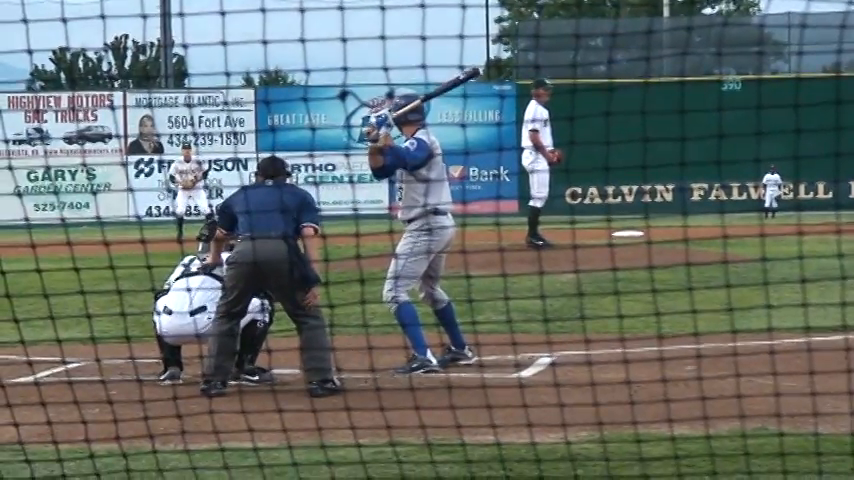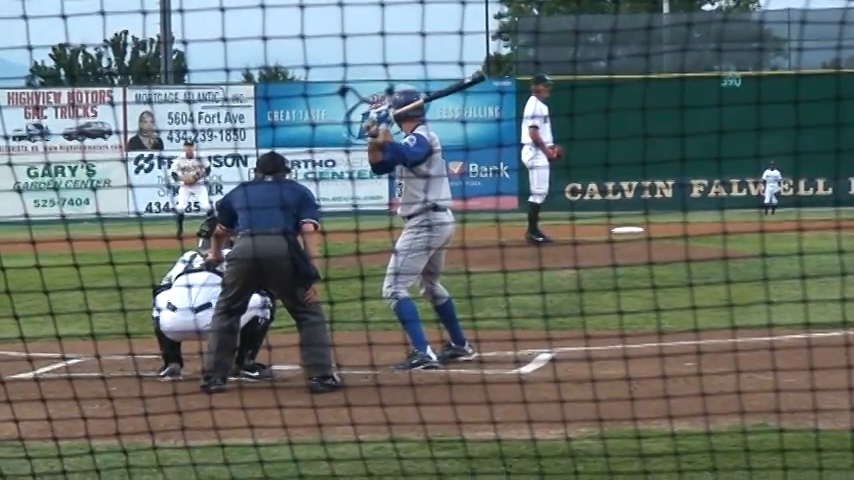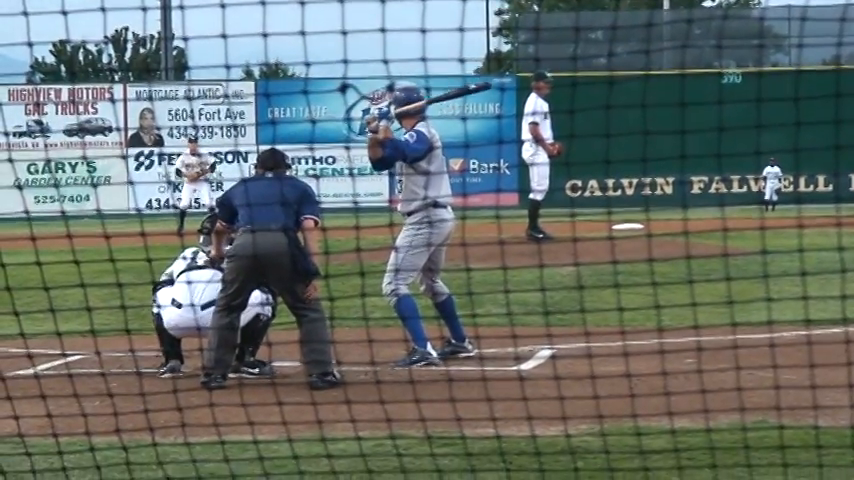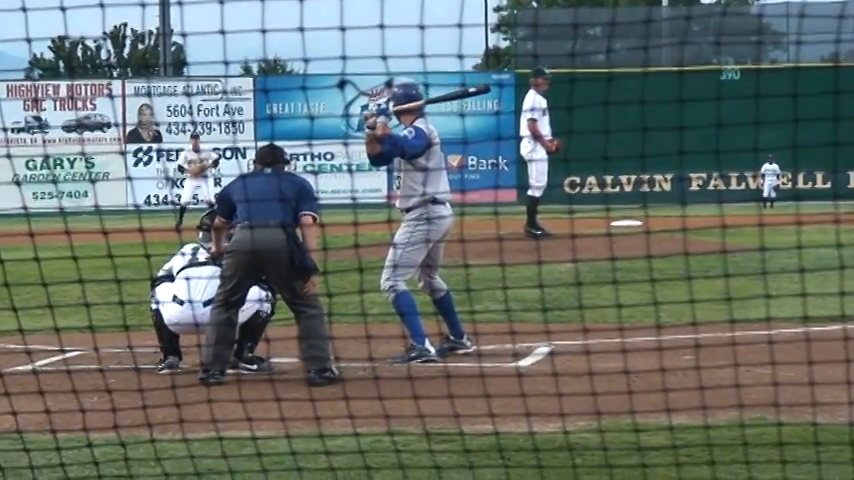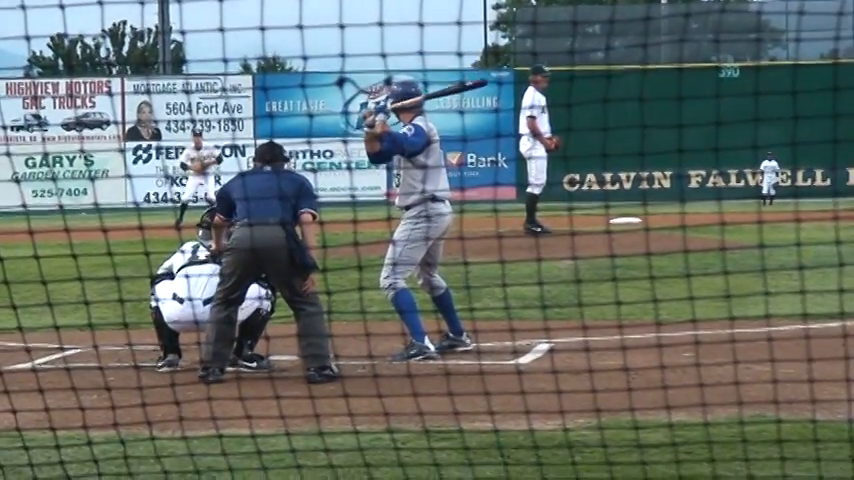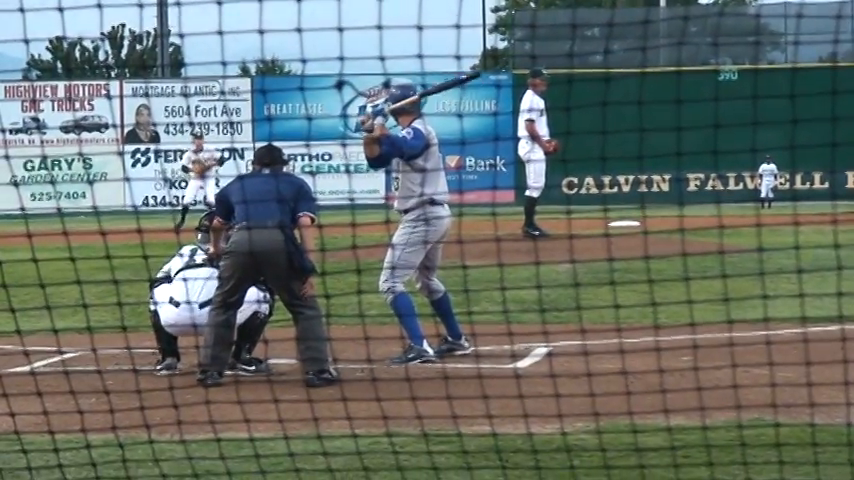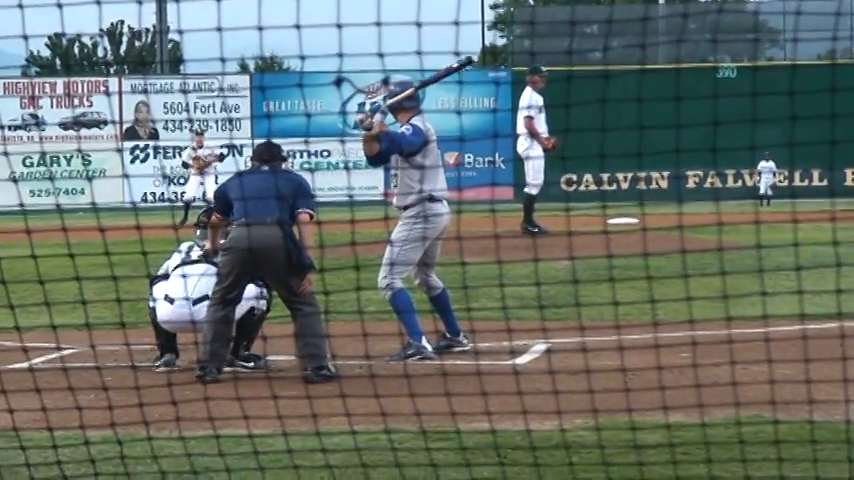
dt=0.1s
person 1, frame 1
left shoulder: (422, 141)
right shoulder: (413, 144)
left elbow: (402, 160)
right elbow: (380, 170)
left wrist: (383, 134)
right wrist: (374, 143)
left hip: (425, 227)
right hip: (438, 225)
left knee: (394, 292)
right knee: (430, 288)
left ankle: (423, 357)
right ankle: (460, 349)
person 1, frame 2
left shoulder: (422, 138)
right shoulder: (413, 140)
left elbow: (401, 156)
right elbow: (379, 166)
left wrist: (384, 131)
right wrist: (374, 139)
left hip: (424, 223)
right hip: (438, 221)
left knee: (394, 288)
right knee: (430, 284)
left ankle: (423, 353)
right ankle: (460, 345)
person 1, frame 3
left shoulder: (422, 134)
right shoulder: (413, 137)
left elbow: (401, 152)
right elbow: (379, 162)
left wrist: (384, 127)
right wrist: (374, 135)
left hip: (425, 220)
right hip: (437, 218)
left knee: (394, 285)
right knee: (431, 281)
left ankle: (423, 350)
right ankle: (460, 342)
person 1, frame 4
left shoulder: (420, 130)
right shoulder: (410, 134)
left elbow: (399, 148)
right elbow: (377, 157)
left wrist: (382, 124)
right wrist: (372, 131)
left hip: (423, 217)
right hip: (436, 214)
left knee: (392, 281)
right knee: (429, 278)
left ankle: (421, 346)
right ankle: (458, 338)
person 1, frame 5
left shoulder: (420, 128)
right shoulder: (410, 131)
left elbow: (399, 145)
right elbow: (377, 155)
left wrist: (381, 122)
right wrist: (370, 129)
left hip: (423, 214)
right hip: (435, 212)
left knee: (391, 279)
right knee: (429, 275)
left ankle: (420, 344)
right ankle: (458, 336)
person 1, frame 6
left shoulder: (419, 131)
right shoulder: (409, 134)
left elbow: (398, 147)
right elbow: (376, 160)
left wrist: (379, 125)
right wrist: (369, 133)
left hip: (421, 217)
right hip: (434, 215)
left knee: (390, 282)
right knee: (427, 279)
left ankle: (419, 347)
right ankle: (456, 339)
person 1, frame 7
left shoulder: (417, 128)
right shoulder: (408, 131)
left elbow: (397, 144)
right elbow: (375, 157)
left wrist: (378, 123)
right wrist: (368, 131)
left hip: (420, 214)
right hip: (433, 212)
left knee: (389, 279)
right knee: (426, 275)
left ankle: (418, 344)
right ankle: (455, 336)
person 2, frame 1
left shoulder: (239, 196)
right shoulder: (300, 195)
left elbow: (220, 235)
right elbow: (309, 235)
left wrist: (214, 258)
right wrist: (312, 280)
left hip: (244, 254)
right hip: (283, 254)
left knee: (226, 316)
right knee: (309, 316)
left ankle: (214, 380)
right ankle: (321, 380)
person 2, frame 2
left shoulder: (238, 192)
right shoulder: (299, 191)
left elbow: (219, 232)
right elbow: (308, 231)
left wrist: (215, 254)
right wrist: (312, 275)
left hip: (244, 249)
right hip: (282, 249)
left knee: (226, 312)
right knee: (309, 312)
left ankle: (214, 376)
right ankle: (321, 376)
person 2, frame 3
left shoulder: (238, 189)
right shoulder: (300, 187)
left elbow: (220, 228)
right elbow: (309, 227)
left wrist: (217, 251)
right wrist: (312, 272)
left hip: (244, 246)
right hip: (283, 246)
left knee: (226, 308)
right knee: (309, 309)
left ankle: (214, 373)
right ankle: (321, 373)
person 2, frame 4
left shoulder: (237, 184)
right shoulder: (298, 183)
left elbow: (219, 224)
right elbow: (307, 223)
left wrist: (218, 248)
right wrist: (310, 267)
left hip: (242, 241)
right hip: (280, 241)
left knee: (224, 304)
right knee: (307, 305)
left ankle: (212, 369)
right ankle: (319, 369)
person 2, frame 5
left shoulder: (236, 182)
right shoulder: (297, 181)
left elbow: (219, 222)
right elbow: (306, 221)
left wrist: (218, 245)
right wrist: (310, 265)
left hip: (241, 239)
right hip: (280, 239)
left knee: (224, 302)
right knee: (307, 302)
left ankle: (211, 367)
right ankle: (319, 367)
person 2, frame 6
left shoulder: (235, 185)
right shoulder: (296, 184)
left elbow: (217, 225)
right elbow: (305, 224)
left wrist: (216, 249)
right wrist: (308, 268)
left hip: (240, 242)
right hip: (278, 242)
left knee: (222, 306)
right knee: (305, 306)
left ankle: (210, 370)
right ankle: (317, 371)
person 2, frame 7
left shoulder: (234, 182)
right shoulder: (295, 180)
left elbow: (215, 221)
right elbow: (304, 220)
left wrist: (213, 245)
right wrist: (306, 265)
left hip: (239, 239)
right hip: (277, 239)
left knee: (221, 302)
right knee: (304, 302)
left ankle: (209, 367)
right ankle: (316, 367)
person 3, frame 1
left shoulder: (540, 108)
right shoulder: (535, 108)
right elbow: (534, 137)
left wrist: (550, 151)
right wrist: (547, 155)
left hip: (539, 156)
right hip: (537, 156)
left knee: (540, 196)
right knee: (539, 196)
left ankle: (534, 234)
right ankle: (531, 236)
person 3, frame 2
left shoulder: (540, 105)
right shoulder: (535, 105)
right elbow: (533, 133)
left wrist: (549, 148)
right wrist: (547, 151)
left hip: (539, 152)
right hip: (536, 152)
left knee: (540, 192)
right knee: (539, 192)
left ankle: (534, 230)
right ankle: (532, 232)
person 3, frame 3
left shoulder: (540, 101)
right shoulder: (535, 101)
right elbow: (534, 130)
left wrist: (550, 144)
right wrist: (547, 148)
left hip: (540, 149)
right hip: (537, 149)
left knee: (540, 189)
right knee: (539, 189)
left ankle: (534, 227)
right ankle: (532, 228)
person 3, frame 4
left shoulder: (539, 98)
right shoulder: (533, 98)
right elbow: (532, 126)
left wrist: (548, 141)
right wrist: (546, 145)
left hip: (538, 146)
right hip: (535, 146)
left knee: (539, 185)
right knee: (537, 185)
left ankle: (532, 223)
right ankle: (530, 225)
person 3, frame 5
left shoulder: (538, 95)
right shoulder: (532, 95)
right elbow: (531, 124)
left wrist: (548, 138)
right wrist: (545, 142)
left hip: (537, 143)
right hip: (534, 143)
left knee: (538, 183)
right knee: (536, 183)
left ankle: (531, 221)
right ankle: (529, 222)
person 3, frame 6
left shoulder: (537, 99)
right shoulder: (531, 98)
right elbow: (529, 127)
left wrist: (546, 141)
right wrist: (543, 145)
left hip: (536, 146)
right hip: (533, 146)
left knee: (536, 186)
right knee: (535, 185)
left ankle: (530, 224)
right ankle: (528, 225)
person 3, frame 7
left shoulder: (535, 96)
right shoulder: (530, 95)
right elbow: (528, 124)
left wrist: (545, 138)
right wrist: (542, 142)
left hip: (534, 143)
right hip: (531, 143)
left knee: (535, 183)
right knee: (534, 183)
left ankle: (529, 221)
right ankle: (527, 222)
person 4, frame 1
left shoulder: (186, 261)
left elbow: (166, 291)
left hip: (168, 328)
right hip: (206, 325)
left knee: (162, 300)
right knee: (262, 304)
left ankle: (171, 368)
right ankle: (244, 369)
person 4, frame 2
left shoulder: (186, 257)
left elbow: (165, 286)
left hip: (170, 325)
right hip: (211, 322)
left knee: (160, 298)
right knee: (264, 301)
left ankle: (171, 364)
right ankle: (244, 365)
person 4, frame 3
left shoulder: (187, 254)
left elbow: (164, 281)
left hip: (174, 322)
right hip: (214, 319)
left knee: (160, 294)
right knee: (265, 298)
left ankle: (171, 361)
right ankle: (245, 361)
person 4, frame 4
left shoulder: (186, 250)
left elbow: (159, 279)
left hip: (175, 319)
left knee: (158, 291)
right knee: (265, 295)
left ankle: (170, 357)
right ankle: (243, 357)
person 4, frame 5
left shoulder: (186, 247)
left elbow: (159, 276)
left hip: (175, 317)
left knee: (158, 289)
right knee: (265, 293)
left ankle: (170, 355)
right ankle: (243, 355)
person 4, frame 6
left shoulder: (184, 251)
left elbow: (159, 280)
left hip: (171, 321)
left knee: (158, 290)
right knee: (262, 296)
left ankle: (168, 358)
right ankle: (241, 358)
person 4, frame 7
left shoulder: (183, 248)
left elbow: (160, 277)
left hip: (168, 318)
left knee: (157, 287)
right knee: (260, 291)
left ankle: (167, 354)
right ankle: (240, 354)
